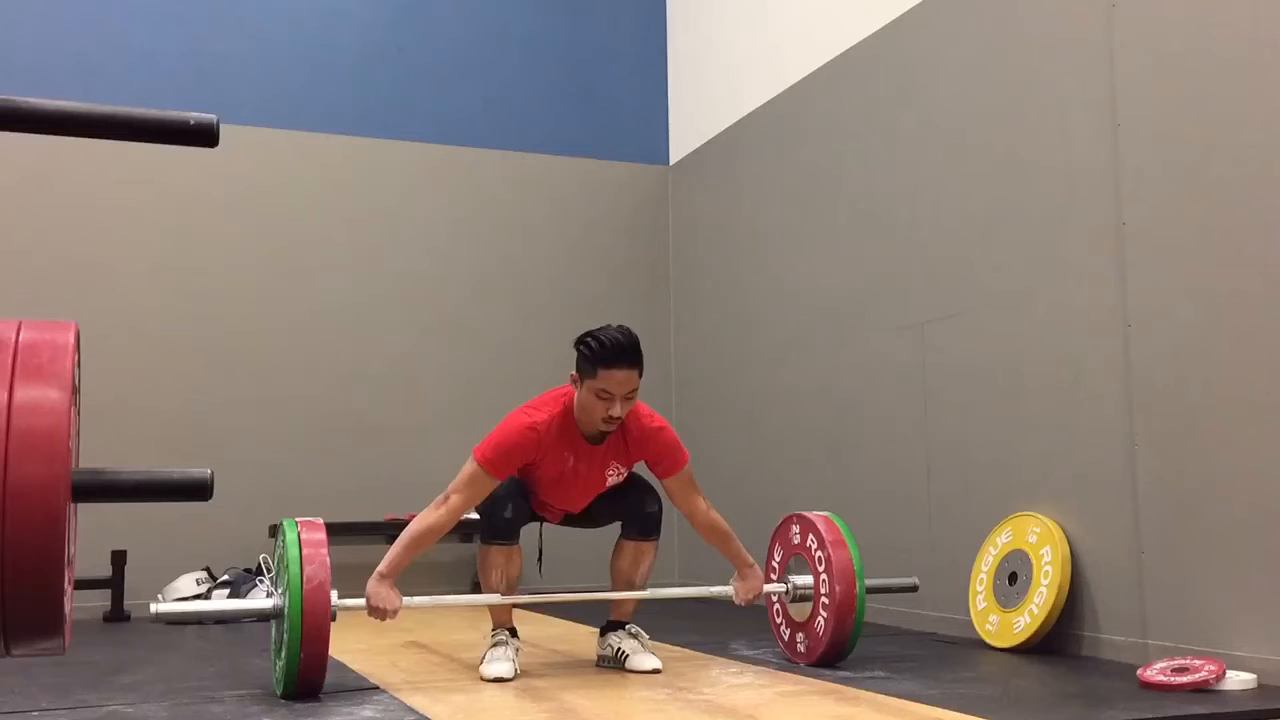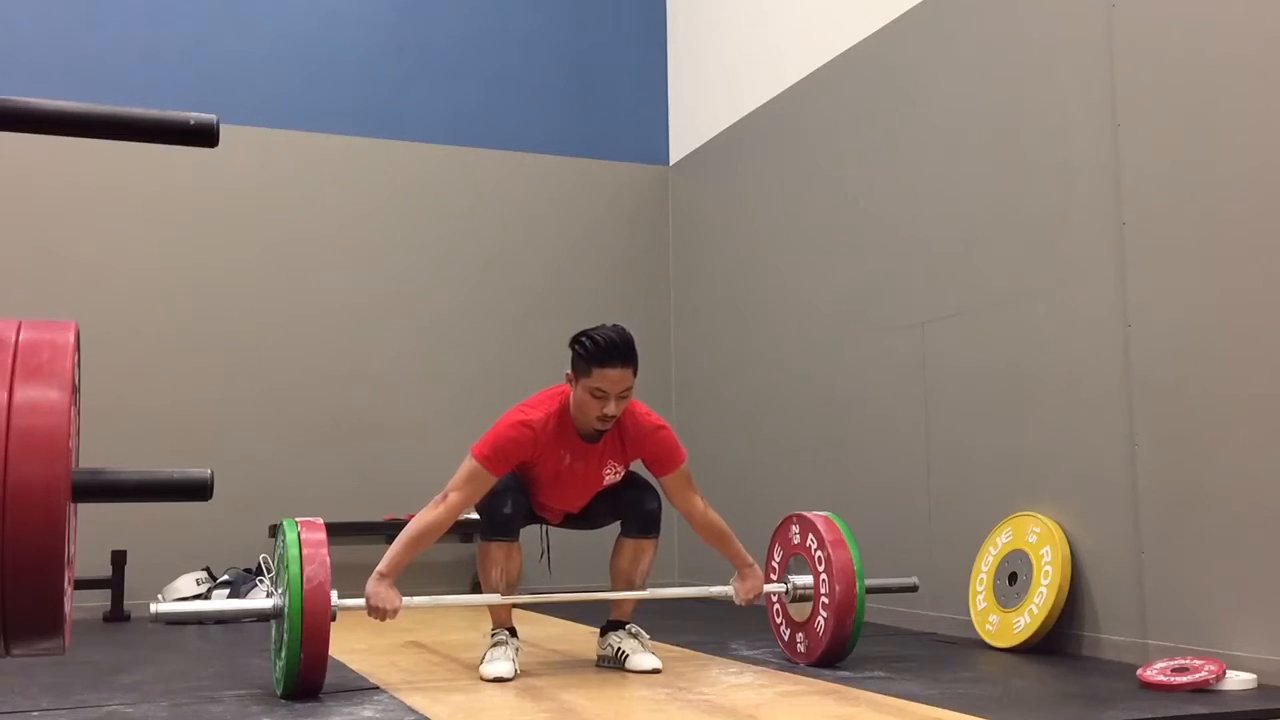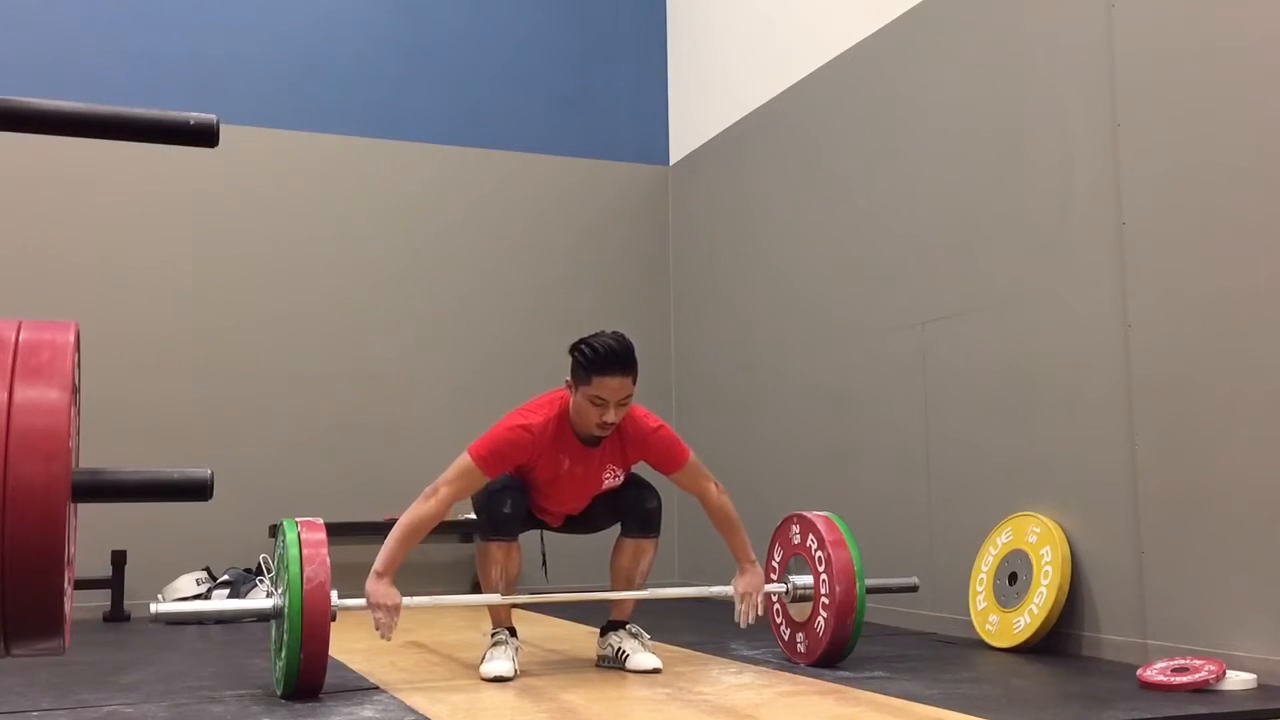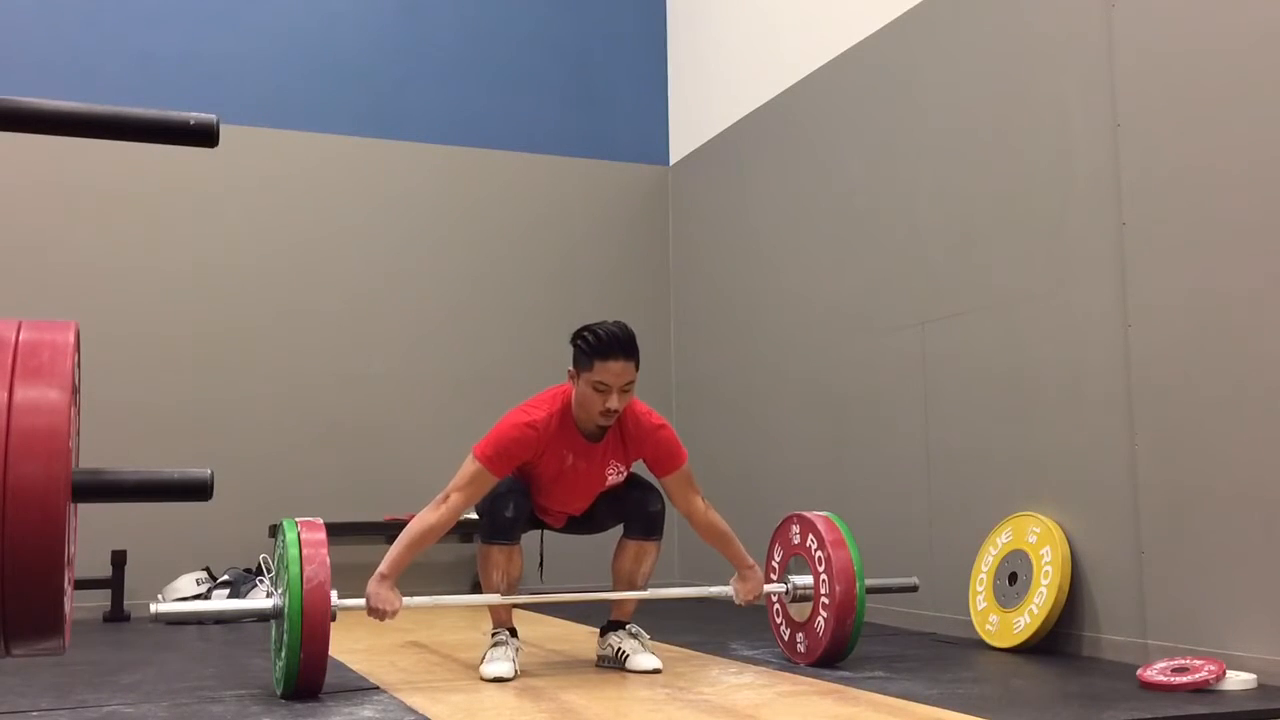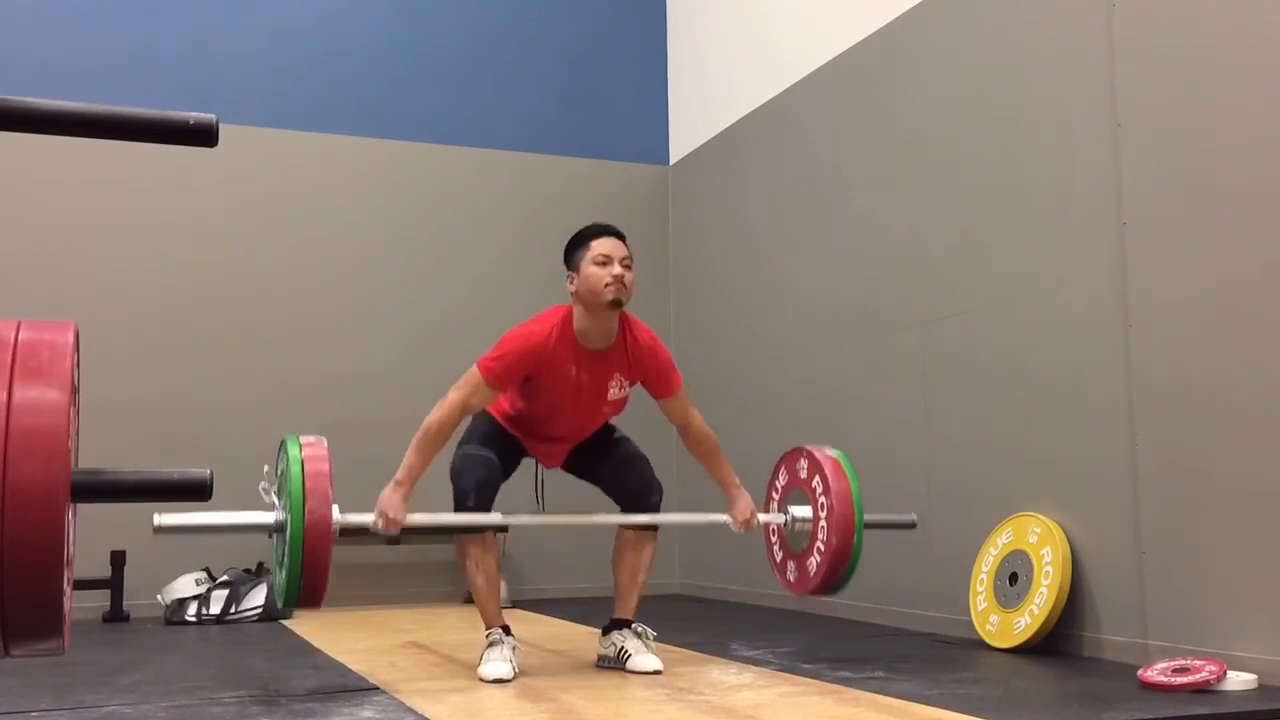
dt=1s
person 1, frame 1
left shoulder: (650, 431)
right shoulder: (532, 426)
left elbow: (697, 506)
right elbow: (451, 504)
left wrist: (746, 568)
right wrist: (384, 578)
left hip: (588, 500)
right hip: (526, 495)
left knee: (645, 506)
right knee: (499, 506)
left ankle: (617, 634)
right ankle: (503, 638)
person 1, frame 2
left shoulder: (648, 430)
right shoulder: (527, 425)
left elbow: (694, 505)
right elbow: (449, 502)
left wrist: (746, 568)
right wrist: (383, 577)
left hip: (586, 501)
right hip: (524, 495)
left knee: (644, 504)
right knee: (499, 504)
left ankle: (617, 634)
right ankle: (503, 638)
person 1, frame 3
left shoulder: (646, 431)
right shoulder: (527, 428)
left elbow: (710, 490)
right elbow: (438, 496)
left wrist: (748, 566)
right wrist: (380, 577)
left hip: (584, 506)
right hip: (522, 501)
left knee: (645, 503)
right knee: (497, 500)
left ankle: (617, 634)
right ankle: (502, 637)
person 1, frame 4
left shoulder: (649, 429)
right shoulder: (531, 424)
left elbow: (695, 505)
right elbow: (450, 502)
left wrist: (746, 569)
right wrist: (384, 579)
left hip: (586, 506)
right hip: (524, 500)
left knee: (648, 505)
right knee: (501, 505)
left ankle: (617, 634)
right ankle: (502, 638)
person 1, frame 5
left shoulder: (643, 345)
right shoulder: (538, 337)
left elbow: (688, 423)
right elbow: (456, 406)
left wrist: (733, 491)
right wrist: (400, 486)
left hip: (582, 432)
right hip: (507, 424)
left knee: (644, 493)
right knee: (472, 485)
left ankle: (621, 634)
right ankle: (498, 640)
